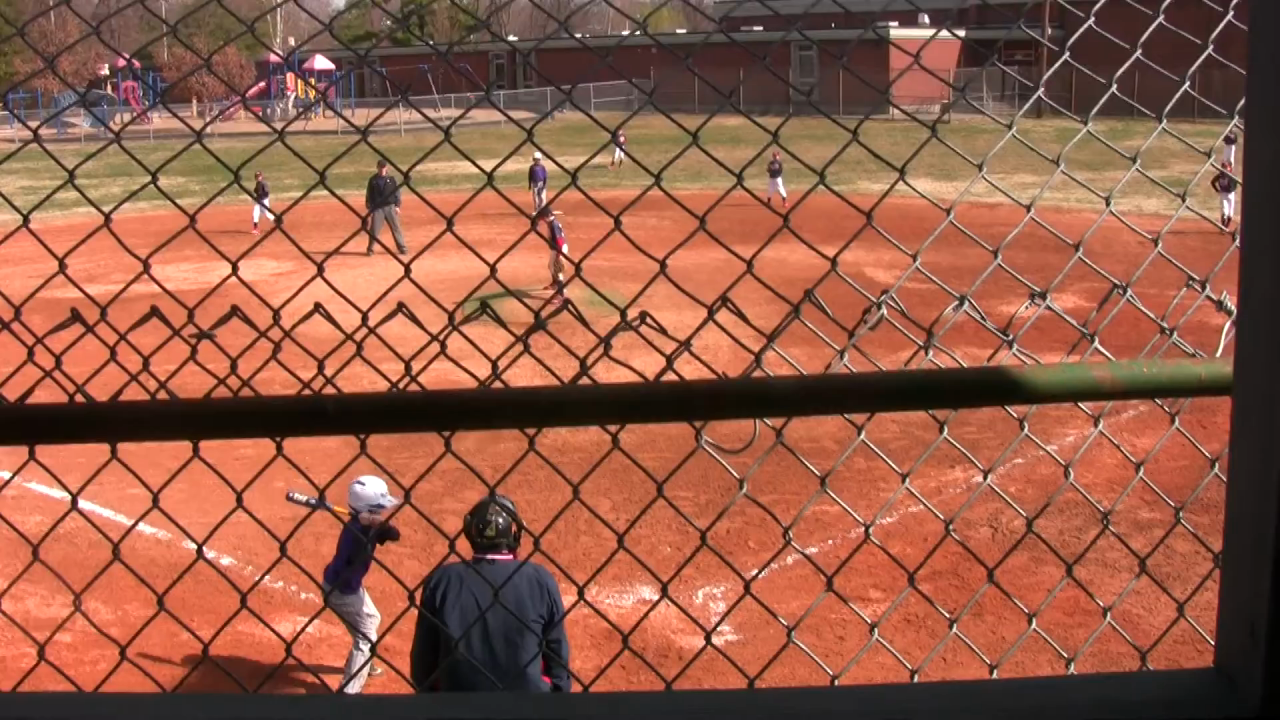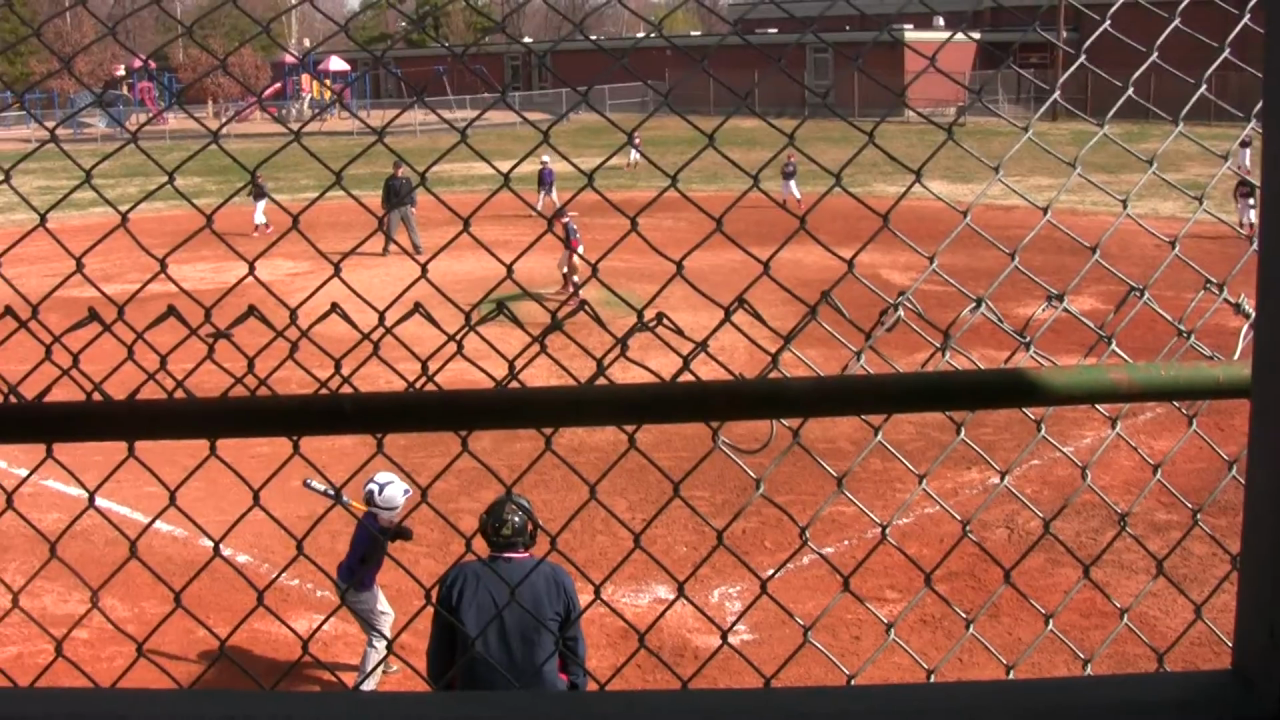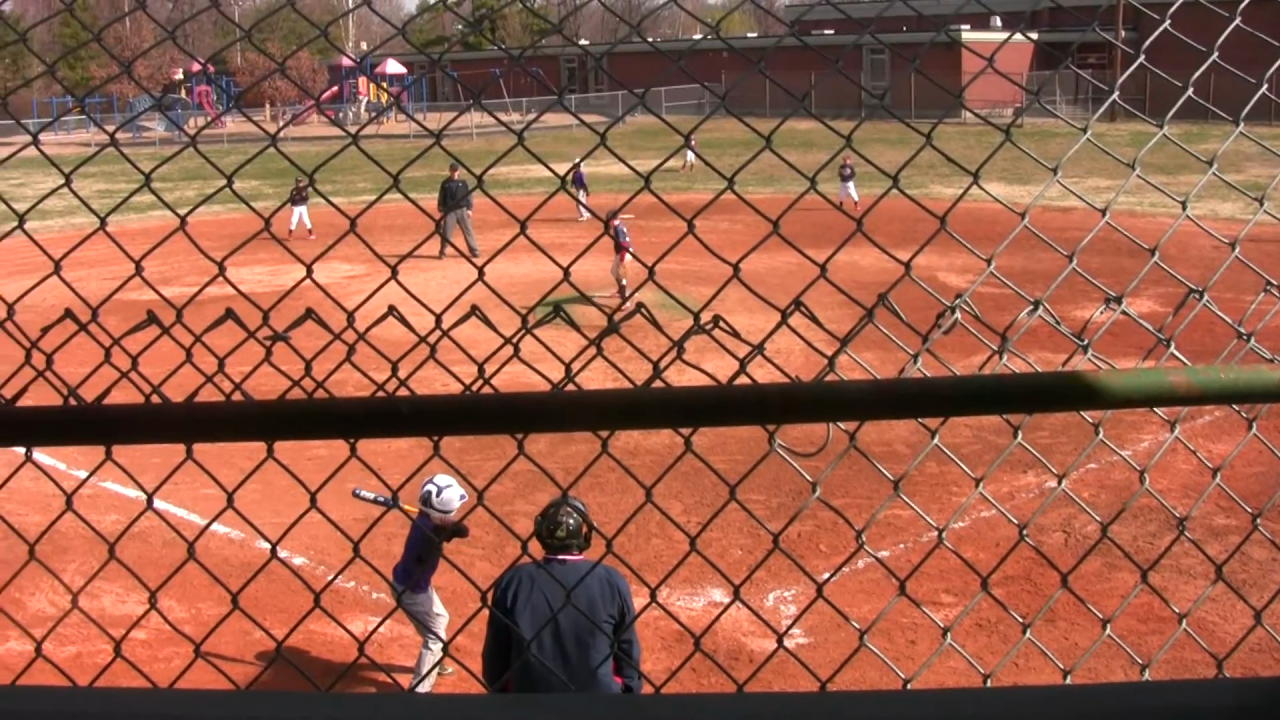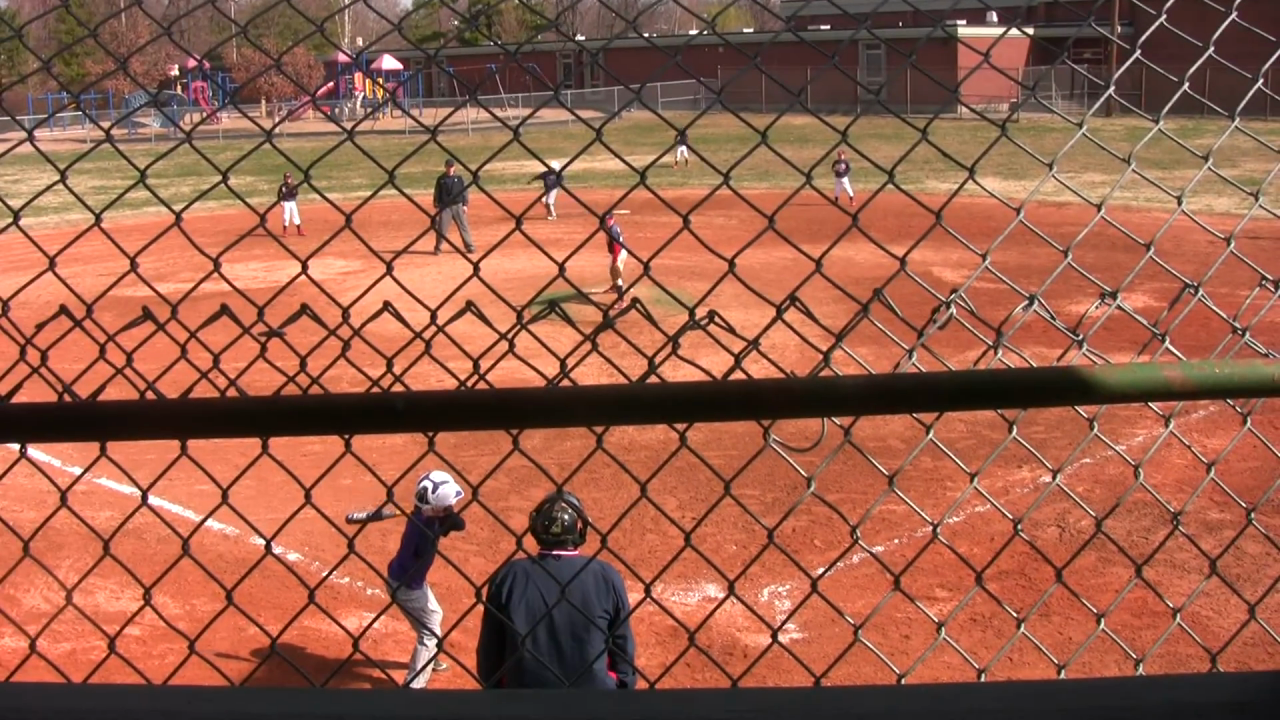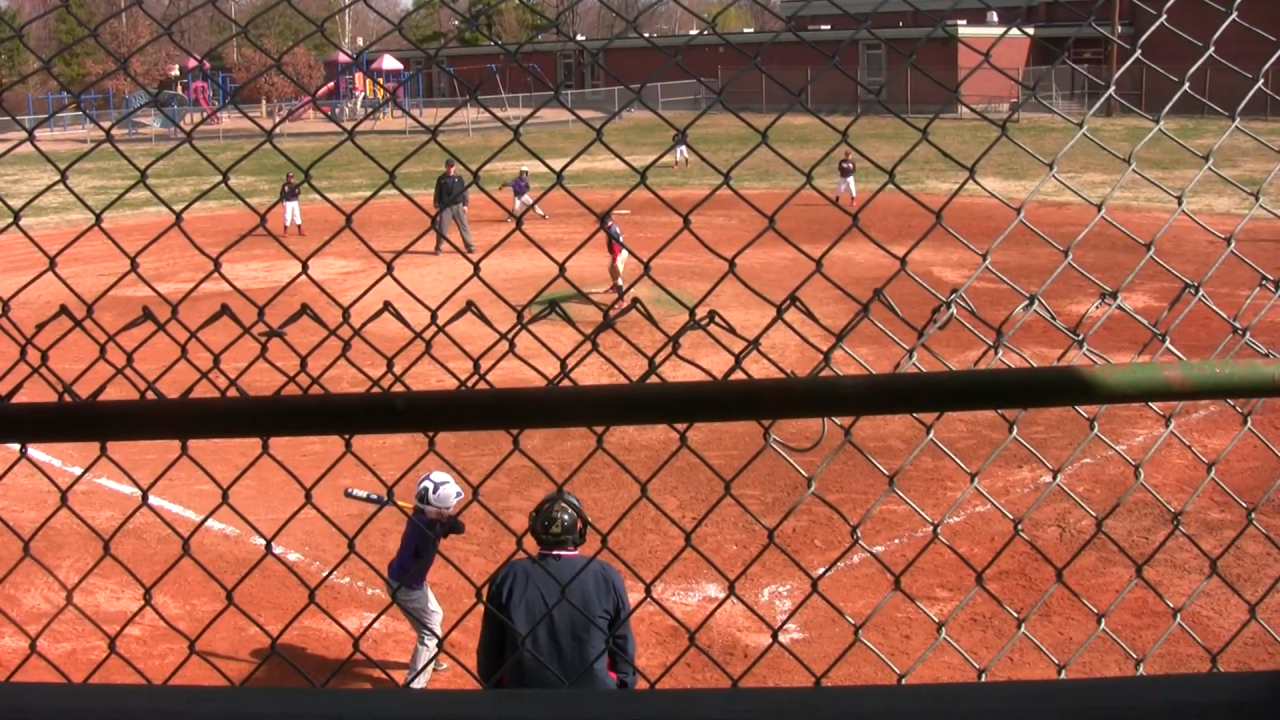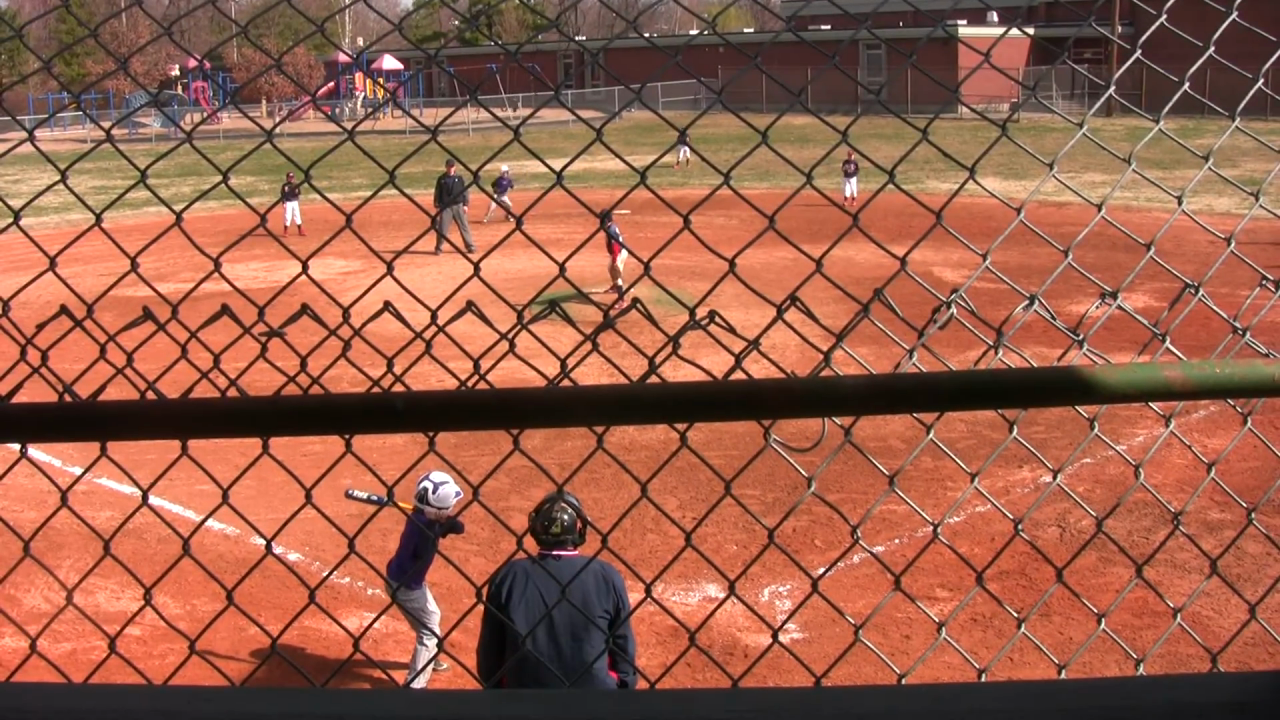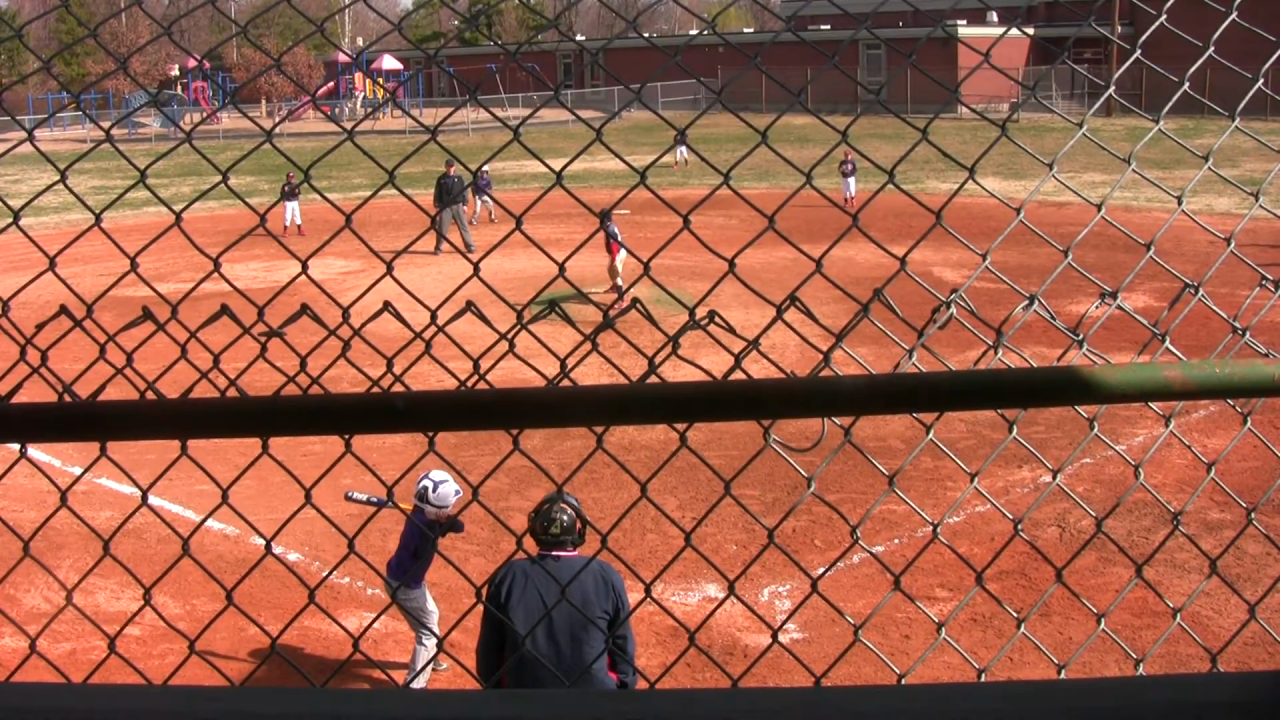
dt=0.5s
person 1, frame 1
left shoulder: (367, 523)
right shoulder: (356, 530)
left elbow: (395, 535)
left wrist: (381, 525)
right wrist: (370, 528)
left hip: (350, 584)
right hip: (341, 589)
left knee: (372, 620)
right knee: (367, 636)
left ankle: (361, 663)
right ankle: (349, 690)
person 1, frame 2
left shoulder: (379, 519)
right shoulder: (371, 526)
left elbow: (408, 535)
left wrist: (396, 526)
right wrist: (387, 529)
left hip: (362, 580)
right hip: (355, 586)
left knee: (386, 617)
right knee: (380, 633)
left ankle: (377, 660)
right ankle: (365, 687)
person 1, frame 3
left shoulder: (431, 520)
right shoulder: (425, 526)
left elbow: (463, 532)
left wrist: (451, 523)
right wrist: (440, 526)
left hip: (418, 583)
right hip: (411, 588)
left knee: (441, 619)
right knee: (435, 635)
left ankle: (432, 663)
right ankle: (419, 688)
person 1, frame 4
left shoulder: (431, 516)
right shoulder: (422, 522)
left elbow: (460, 524)
left wrist: (446, 513)
right wrist: (435, 516)
left hip: (413, 579)
right hip: (406, 584)
left knee: (435, 615)
right knee: (430, 631)
left ankle: (428, 658)
right ankle: (414, 685)
person 1, frame 5
left shoulder: (429, 516)
right shoulder: (423, 523)
left elbow: (460, 528)
left wrist: (446, 518)
right wrist: (437, 520)
left hip: (412, 579)
right hip: (406, 584)
left knee: (435, 615)
right knee: (431, 631)
left ankle: (428, 658)
right ankle: (414, 684)
person 1, frame 6
left shoulder: (428, 517)
right shoulder: (422, 524)
left elbow: (459, 528)
left wrist: (445, 519)
right wrist: (437, 522)
left hip: (411, 579)
right hip: (405, 584)
left knee: (433, 616)
right knee: (430, 631)
left ankle: (429, 658)
right ankle: (414, 685)
person 1, frame 7
left shoulder: (427, 516)
right shoulder: (422, 523)
left elbow: (459, 527)
left wrist: (445, 519)
right wrist: (439, 522)
left hip: (410, 579)
right hip: (405, 583)
left knee: (431, 616)
right knee: (429, 631)
left ankle: (428, 658)
right ankle: (415, 684)
person 2, frame 1
left shoulder: (441, 581)
right shoulder: (540, 581)
left elbow: (423, 656)
right elbow: (558, 653)
left wrist: (425, 691)
right wrist: (560, 690)
person 2, frame 2
left shoulder: (458, 579)
right shoulder: (556, 579)
left elbow: (439, 654)
right elbow: (574, 650)
left wrist: (443, 691)
right wrist: (576, 688)
person 2, frame 3
left shoulder: (513, 581)
right shoulder: (611, 582)
left elbow: (495, 655)
right elbow: (628, 653)
left wrist: (499, 691)
right wrist: (630, 690)
person 2, frame 4
left shoulder: (508, 577)
right shoulder: (606, 577)
left elbow: (489, 650)
right elbow: (623, 648)
left wrist: (493, 689)
right wrist: (625, 686)
person 2, frame 5
left shoulder: (508, 577)
right shoulder: (606, 577)
left elbow: (490, 651)
right elbow: (623, 648)
left wrist: (493, 687)
right wrist: (625, 685)
left hip: (525, 690)
right hip: (592, 687)
person 2, frame 6
left shoulder: (508, 577)
right shoulder: (606, 576)
left elbow: (490, 650)
right elbow: (623, 647)
left wrist: (494, 689)
right wrist: (626, 685)
left hip: (526, 689)
right hip: (593, 686)
person 2, frame 7
left shoulder: (507, 577)
right shoulder: (606, 577)
left elbow: (489, 650)
right elbow: (623, 647)
left wrist: (493, 689)
right wrist: (625, 686)
right hip: (592, 690)
